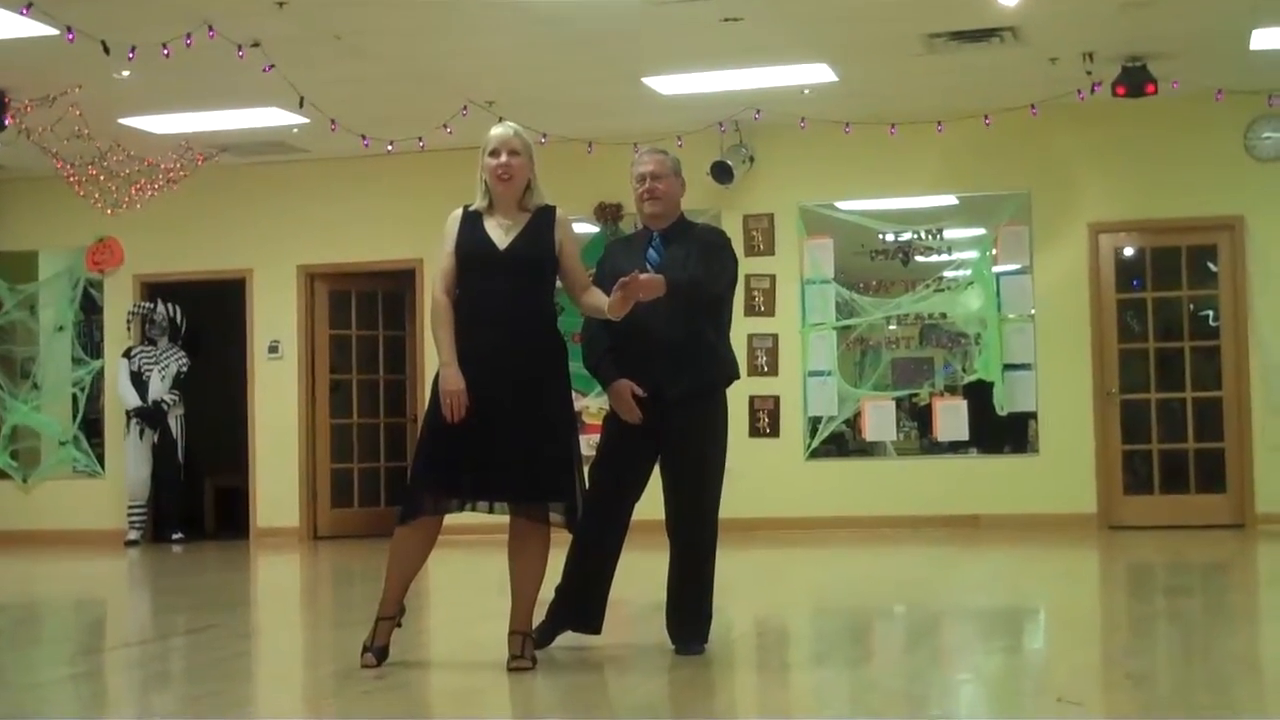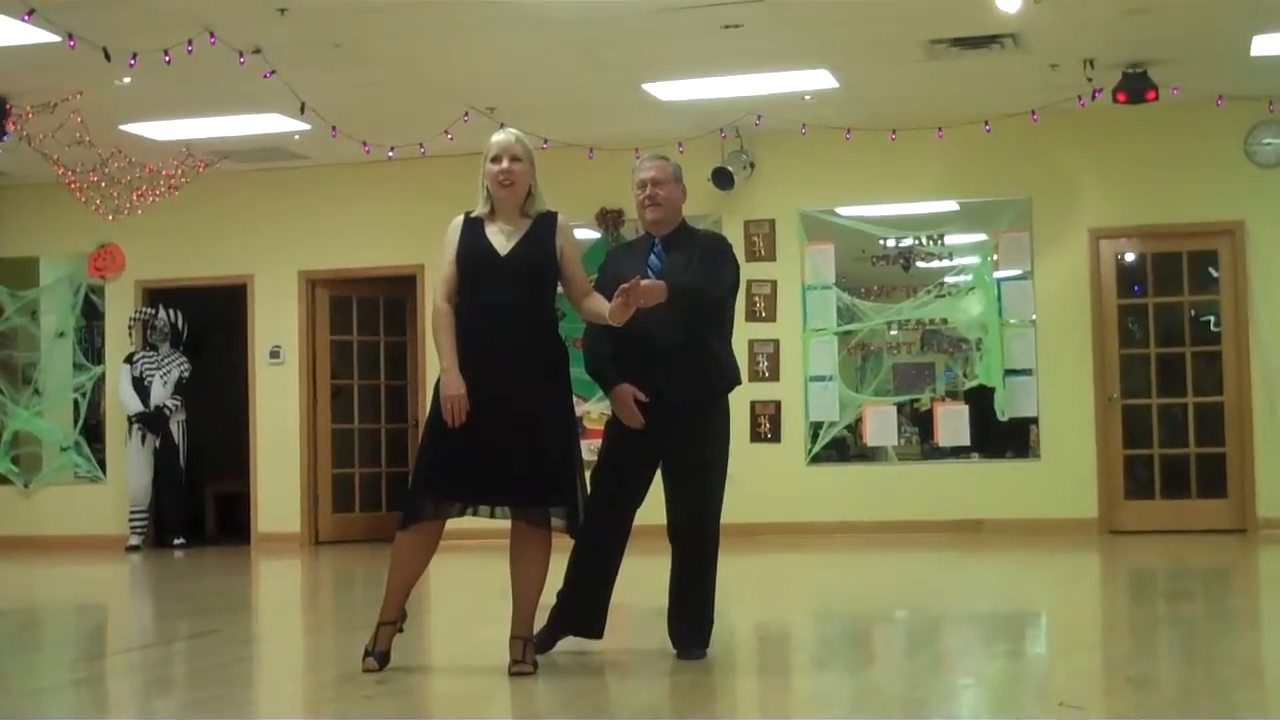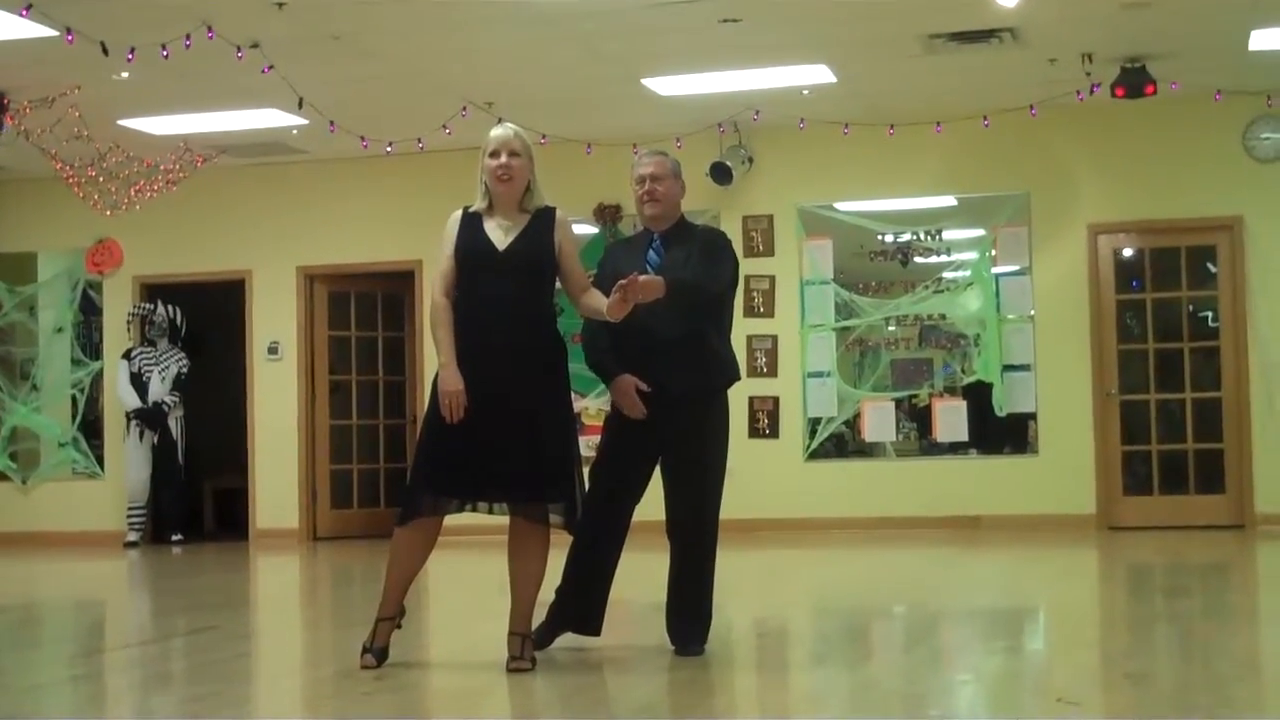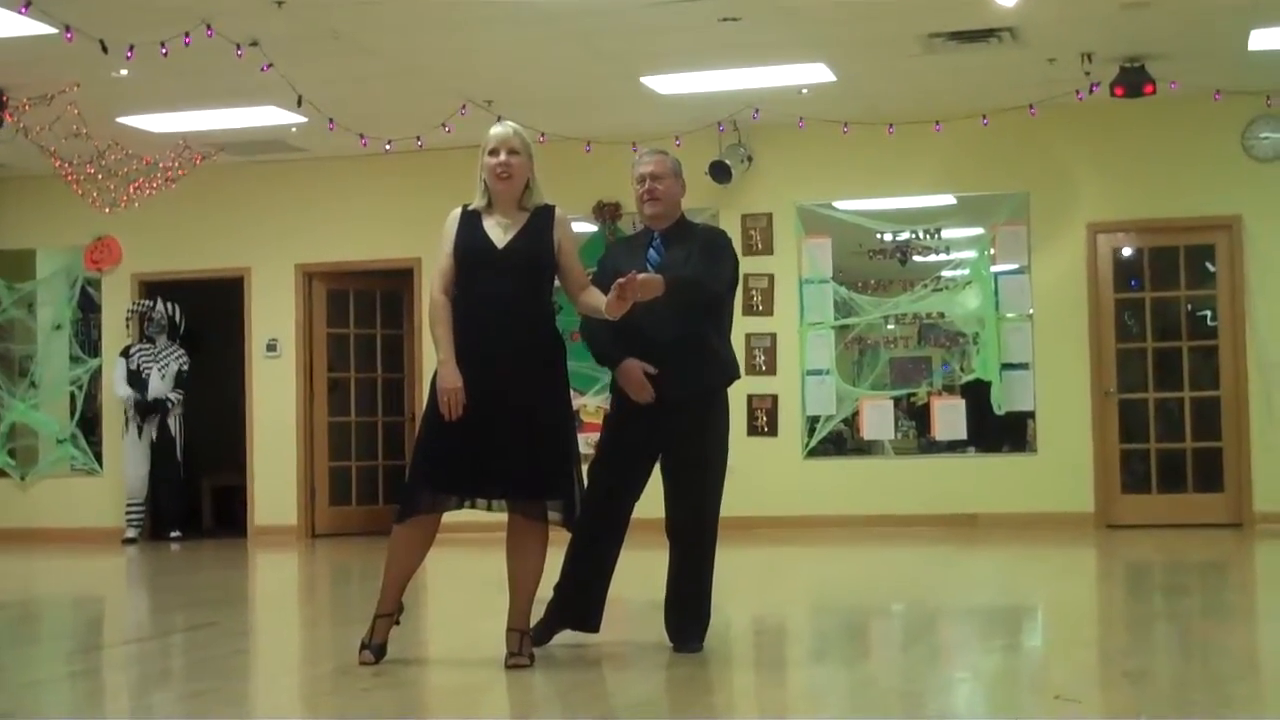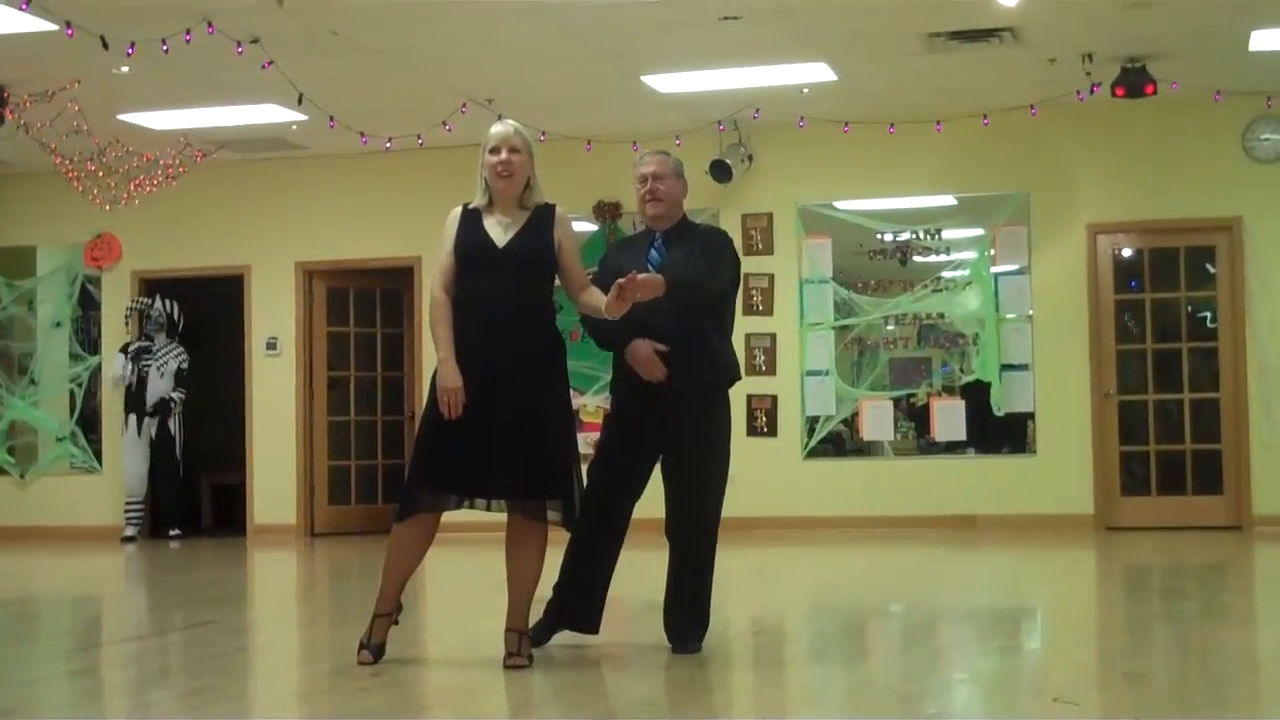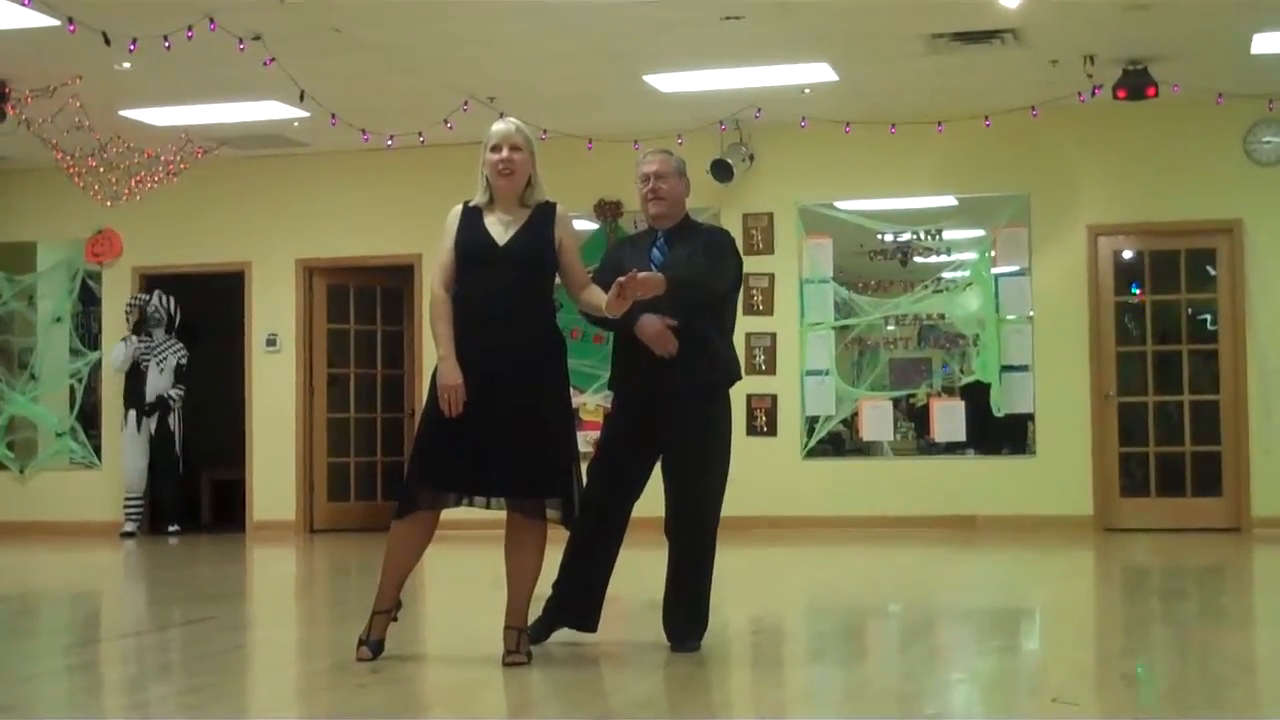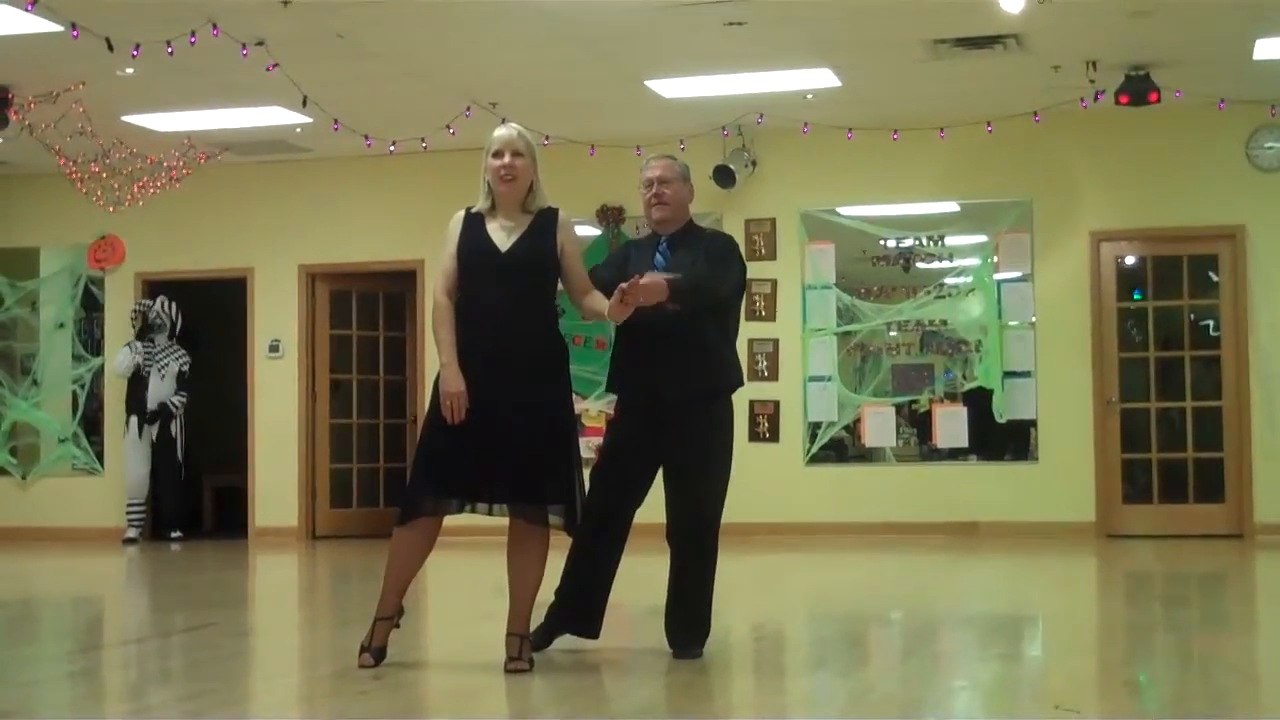
dt=0.2s
person 1, frame 1
left shoulder: (553, 222)
right shoulder: (461, 221)
left elbow: (580, 290)
right elbow: (441, 295)
left wrist: (612, 305)
right wrist: (449, 367)
left hip: (535, 373)
right hip: (469, 372)
left knee: (532, 501)
right knee: (429, 495)
left ankle: (521, 631)
right ankle: (386, 615)
person 1, frame 2
left shoulder: (554, 228)
right shoulder: (463, 227)
left elbow: (582, 296)
right elbow: (443, 302)
left wrist: (614, 311)
right wrist: (449, 372)
left hip: (536, 379)
right hip: (470, 378)
left knee: (533, 507)
right knee: (430, 500)
left ankle: (522, 636)
right ankle: (388, 621)
person 1, frame 3
left shoulder: (553, 224)
right shoulder: (461, 223)
left elbow: (581, 292)
right elbow: (441, 297)
left wrist: (612, 307)
right wrist: (448, 368)
left hip: (535, 375)
right hip: (469, 374)
left knee: (531, 503)
right knee: (428, 496)
left ankle: (520, 632)
right ankle: (386, 616)
person 1, frame 4
left shoulder: (552, 221)
right shoulder: (460, 220)
left elbow: (579, 289)
right elbow: (440, 294)
left wrist: (610, 305)
right wrist: (447, 366)
left hip: (534, 372)
right hip: (467, 371)
left knee: (530, 499)
right knee: (427, 493)
left ankle: (519, 628)
right ankle: (385, 613)
person 1, frame 5
left shoulder: (552, 221)
right shoulder: (460, 219)
left elbow: (579, 290)
right elbow: (441, 293)
left wrist: (611, 304)
right wrist: (446, 365)
left hip: (534, 372)
right hip: (467, 370)
left knee: (530, 499)
right knee: (426, 492)
left ankle: (517, 628)
right ankle: (384, 612)
person 1, frame 6
left shoulder: (553, 219)
right shoulder: (461, 217)
left elbow: (580, 288)
right elbow: (441, 291)
left wrist: (612, 302)
right wrist: (447, 362)
left hip: (535, 370)
right hip: (468, 368)
left knee: (530, 498)
right knee: (426, 490)
left ankle: (516, 626)
right ankle: (383, 609)
person 1, frame 7
left shoulder: (555, 224)
right shoulder: (462, 223)
left elbow: (582, 293)
right elbow: (442, 298)
left wrist: (611, 309)
right wrist: (449, 369)
left hip: (536, 378)
right hip: (468, 375)
left knee: (531, 505)
right knee: (428, 497)
left ankle: (517, 633)
right ankle: (385, 617)
person 2, frame 1
left shoulder: (710, 243)
right shoulder: (616, 254)
left elbow: (712, 291)
right elbow: (594, 323)
left wrist: (664, 285)
right wrist: (610, 378)
left hip: (696, 397)
right hip: (631, 396)
left knee: (693, 517)
right knee: (602, 508)
left ankle: (690, 628)
right ankle: (568, 612)
person 2, frame 2
left shoulder: (712, 249)
right shoulder: (618, 260)
left elbow: (713, 296)
right elbow: (596, 328)
left wrist: (665, 291)
right wrist: (613, 383)
left hip: (698, 403)
right hip: (632, 402)
left knee: (694, 522)
right knee: (604, 513)
left ankle: (691, 633)
right ankle: (570, 617)
person 2, frame 3
left shoulder: (711, 244)
right shoulder: (617, 255)
left elbow: (711, 290)
right elbow: (594, 322)
left wrist: (664, 287)
right wrist: (613, 375)
left hip: (697, 399)
right hip: (632, 397)
left knee: (693, 518)
right knee: (603, 508)
left ankle: (689, 629)
right ankle: (569, 613)
person 2, frame 4
left shoulder: (711, 243)
right shoulder: (617, 253)
left elbow: (710, 288)
right elbow: (593, 318)
left wrist: (663, 285)
right wrist: (619, 361)
left hip: (697, 398)
right hip: (634, 395)
left knee: (693, 517)
right knee: (602, 506)
left ankle: (687, 626)
right ankle: (568, 610)
person 2, frame 5
left shoulder: (712, 243)
right shoulder: (619, 253)
left elbow: (710, 287)
right elbow: (593, 313)
left wrist: (662, 285)
right wrist: (628, 344)
left hip: (698, 397)
right hip: (635, 395)
left knee: (693, 517)
right knee: (601, 505)
left ankle: (686, 627)
right ankle: (567, 610)
person 2, frame 6
left shoulder: (715, 243)
right shoulder: (623, 250)
left elbow: (710, 285)
right elbow: (593, 304)
left wrist: (663, 284)
right wrist: (636, 320)
left hip: (699, 396)
right hip: (635, 395)
left knee: (692, 516)
right knee: (601, 503)
left ankle: (685, 625)
right ankle: (566, 608)
person 2, frame 7
left shoulder: (719, 248)
right shoulder: (629, 254)
left elbow: (713, 290)
right elbow: (591, 291)
left wrist: (665, 290)
right wrist: (643, 287)
left hip: (701, 401)
right hip: (638, 401)
left knee: (694, 522)
right knee: (603, 509)
left ankle: (688, 632)
right ankle: (568, 614)
person 3, frame 1
left shoulder: (179, 356)
right shoulder: (131, 354)
left elbow: (178, 389)
right elbow: (124, 385)
left wrist: (160, 408)
right wrist: (140, 409)
left hip: (169, 420)
right hip: (138, 421)
left knee: (170, 474)
right knee: (137, 474)
left ankle: (174, 527)
right ankle: (135, 528)
person 3, frame 2
left shoulder: (181, 362)
right shoulder: (133, 359)
left elbow: (180, 394)
right elbow: (125, 390)
left wrist: (162, 414)
right wrist: (142, 415)
left hip: (171, 426)
right hip: (140, 426)
left knee: (173, 480)
right knee: (139, 480)
left ankle: (175, 533)
right ankle: (136, 533)
person 3, frame 3
left shoulder: (179, 358)
right shoulder: (132, 355)
left elbow: (179, 390)
right elbow: (123, 386)
left wrist: (160, 410)
right wrist: (139, 411)
left hip: (169, 422)
right hip: (138, 422)
left knee: (171, 476)
right knee: (137, 476)
left ankle: (173, 529)
right ankle: (134, 529)
person 3, frame 4
left shoulder: (178, 354)
right shoulder: (130, 351)
left elbow: (181, 388)
right elbow: (118, 382)
left wrist: (164, 404)
right wrist: (133, 401)
left hip: (168, 419)
right hip: (137, 420)
left knee: (169, 473)
right knee: (136, 473)
left ankle: (172, 526)
right ankle: (133, 526)
person 3, frame 5
left shoulder: (178, 352)
right shoulder: (130, 348)
left elbow: (183, 387)
right elbow: (116, 377)
left wrist: (168, 403)
right wrist: (132, 362)
left hip: (167, 418)
right hip: (136, 417)
left knee: (169, 471)
right knee: (135, 471)
left ankle: (172, 524)
right ankle: (132, 524)
person 3, frame 6
left shoulder: (177, 348)
right shoulder: (131, 342)
left elbow: (182, 383)
right elbow: (118, 364)
left wrist: (166, 401)
right wrist: (134, 336)
left hip: (167, 414)
right hip: (136, 412)
left knee: (168, 467)
right knee: (134, 467)
left ankle: (170, 520)
right ankle: (131, 519)
person 3, frame 7
left shoulder: (180, 355)
right shoulder: (134, 348)
left elbow: (184, 391)
right elbow: (121, 369)
left wrist: (167, 408)
right wrist: (138, 340)
left hip: (169, 420)
right hip: (138, 419)
left knee: (170, 473)
right knee: (137, 472)
left ankle: (172, 525)
right ankle: (134, 525)
